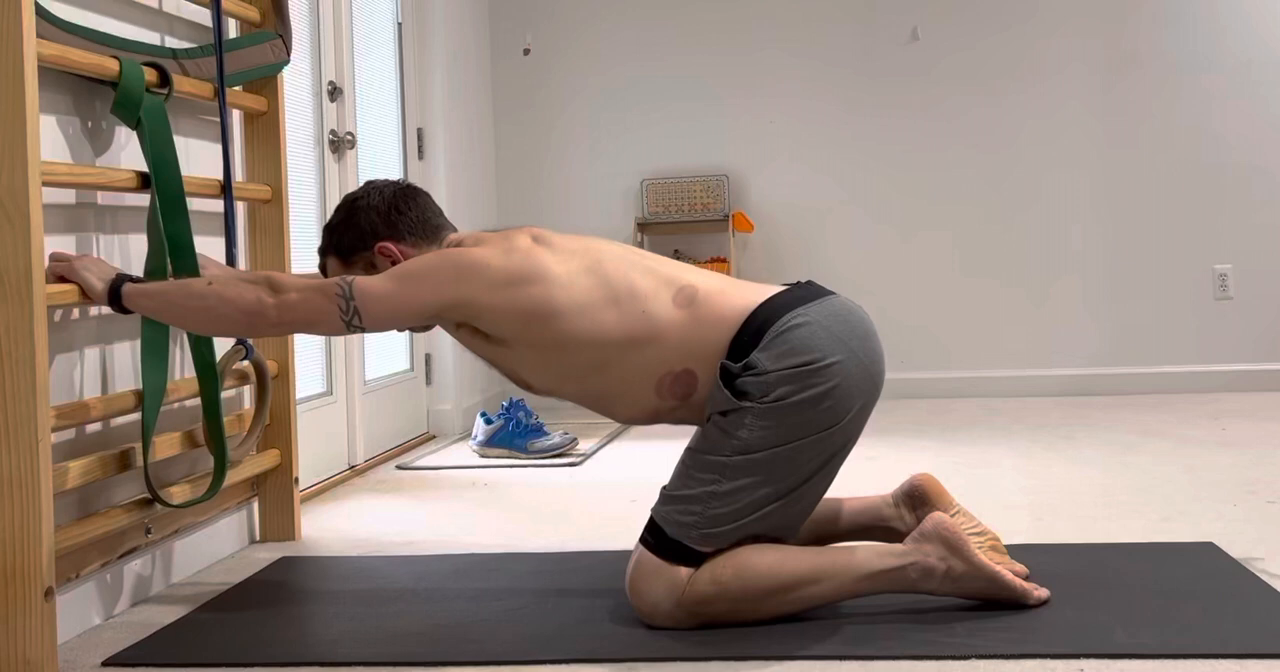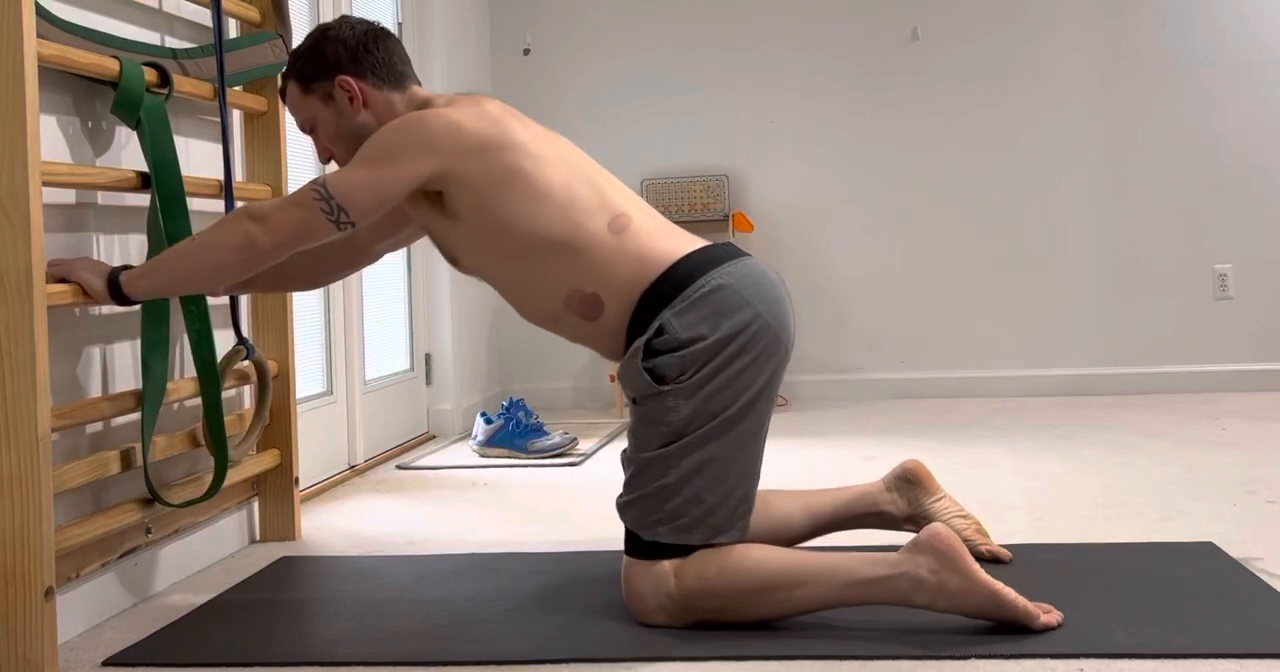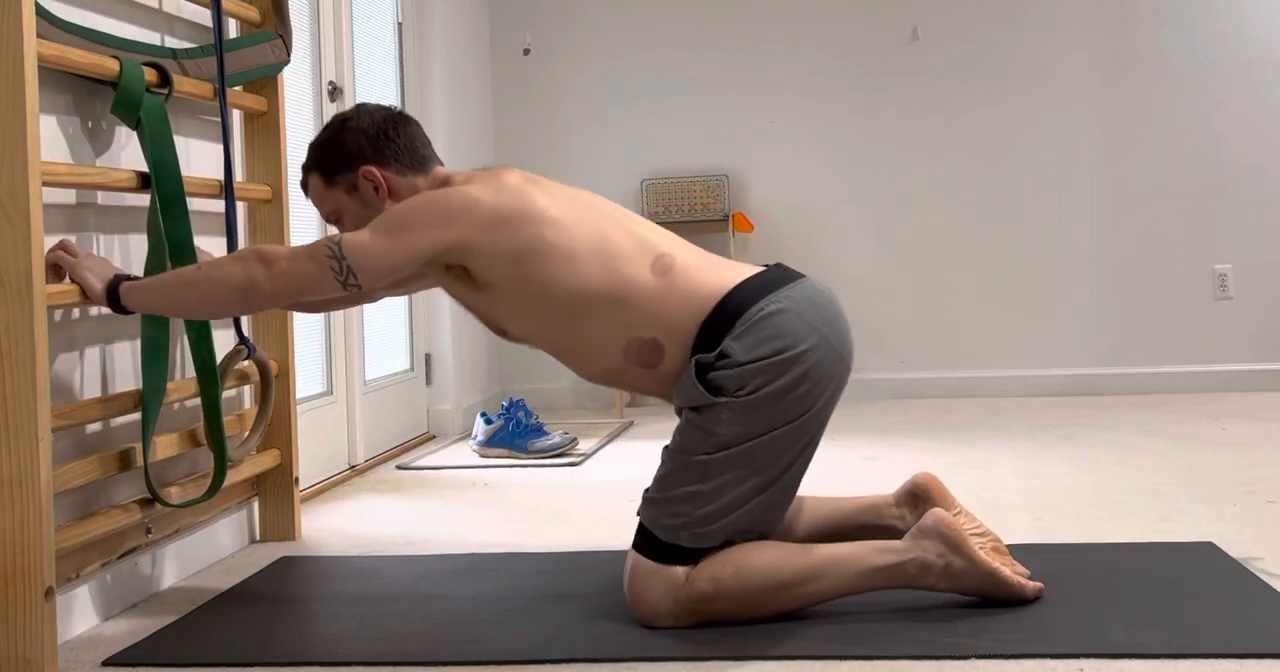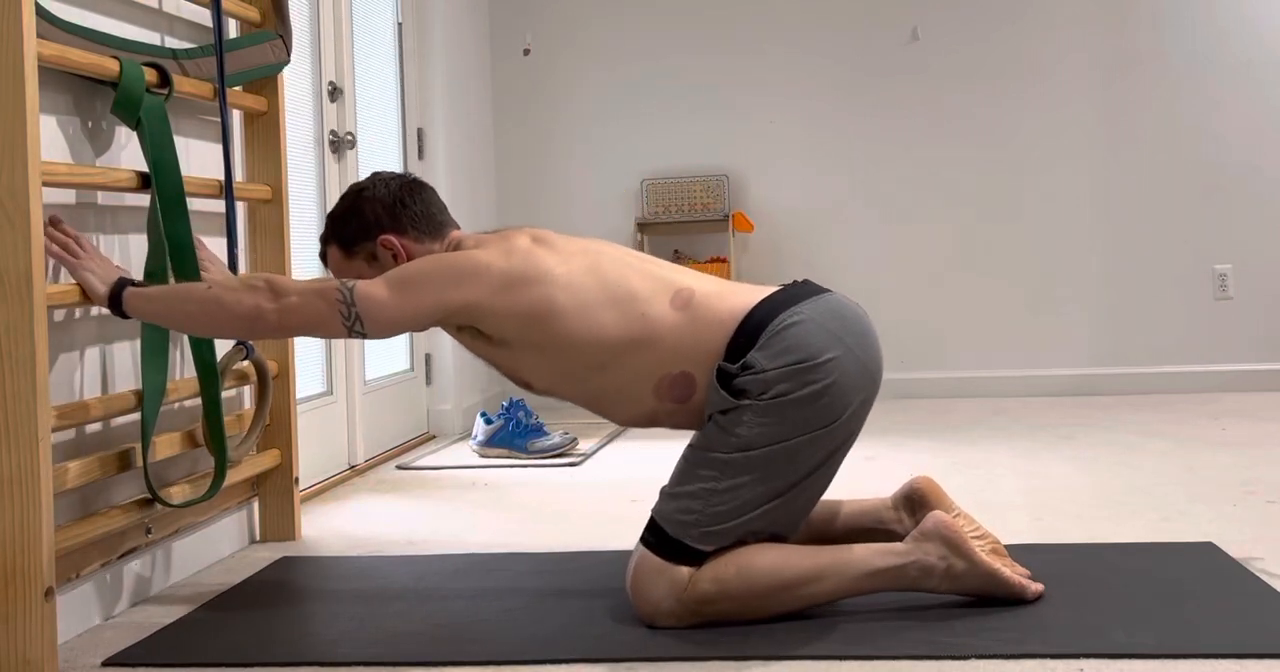
dt=0.7s
person 1, frame 1
left shoulder: (457, 274)
right shoulder: (505, 255)
left elbow: (274, 304)
right elbow: (294, 297)
left wrist: (119, 289)
right wrist: (208, 297)
left hip: (796, 365)
right hip: (821, 337)
left knee: (663, 588)
right knee: (715, 543)
left ankle: (921, 559)
right ankle: (899, 512)
person 1, frame 2
left shoulder: (427, 133)
right shoulder: (449, 157)
left elbow: (268, 232)
right elbow: (334, 257)
left wrist: (121, 283)
right wrist: (197, 276)
left hip: (701, 322)
right hip: (732, 301)
left knee: (661, 588)
right knee: (703, 538)
left ankle: (919, 570)
right ankle: (891, 497)
person 1, frame 3
left shoulder: (449, 214)
right shoulder: (480, 213)
left elbow: (274, 277)
right elbow: (318, 285)
left wrist: (118, 287)
right wrist: (210, 282)
left hip: (766, 348)
right hip: (795, 321)
left knee: (662, 589)
right knee: (715, 536)
left ankle: (917, 558)
right ankle: (901, 508)
person 1, frame 4
left shoulder: (458, 277)
right shoulder: (502, 257)
left elbow: (278, 308)
left wrist: (121, 292)
right wrist: (224, 290)
left hip: (793, 362)
right hip: (820, 333)
left knee: (664, 589)
right knee: (722, 543)
left ankle: (918, 558)
right ankle: (901, 514)
